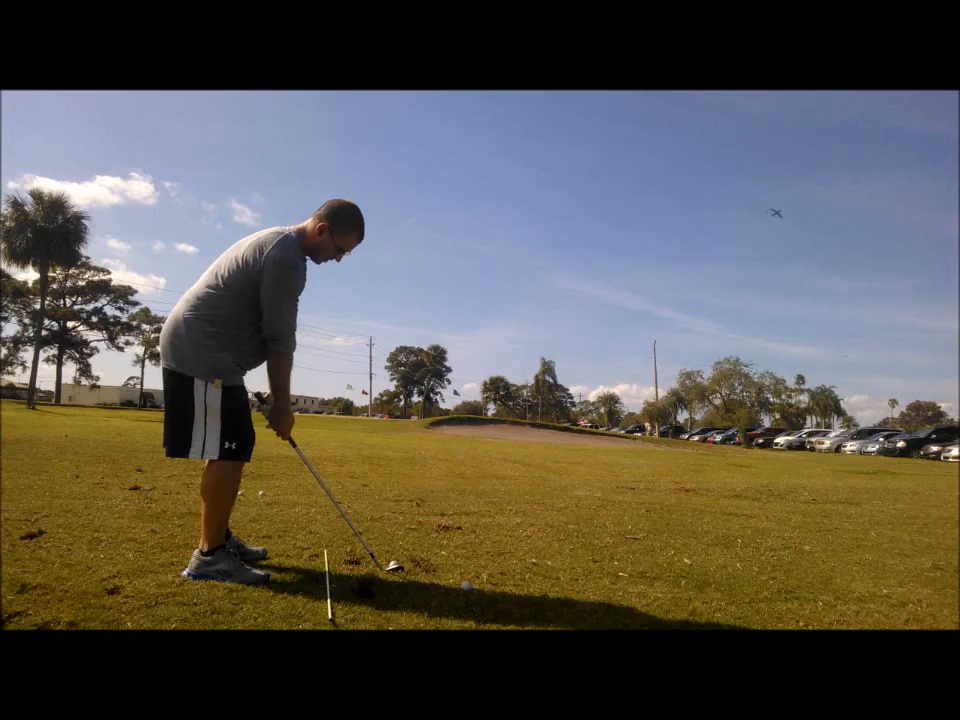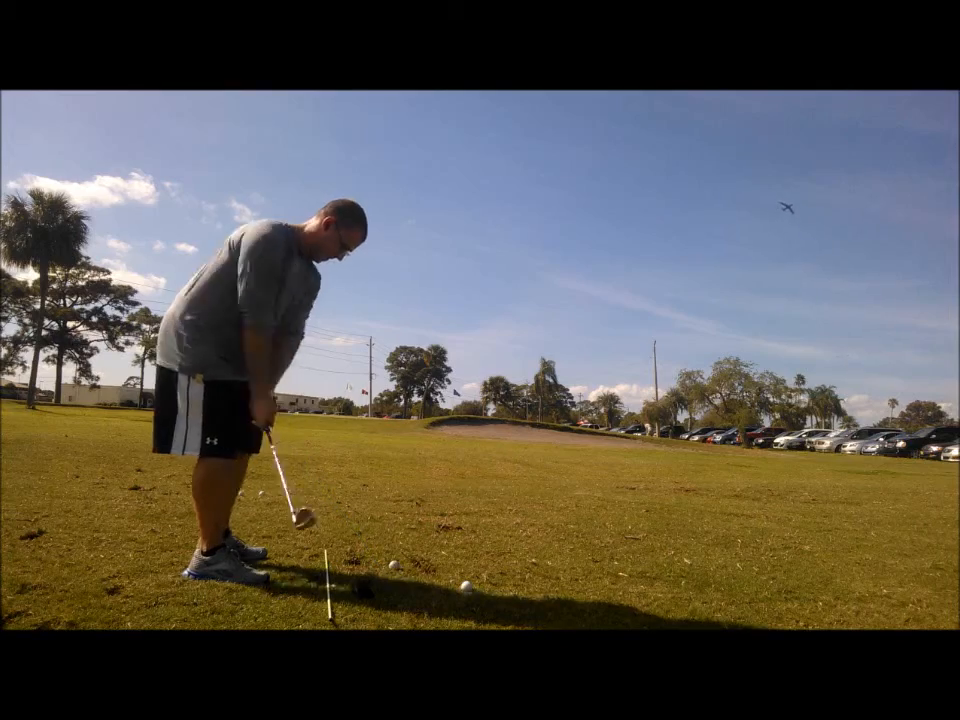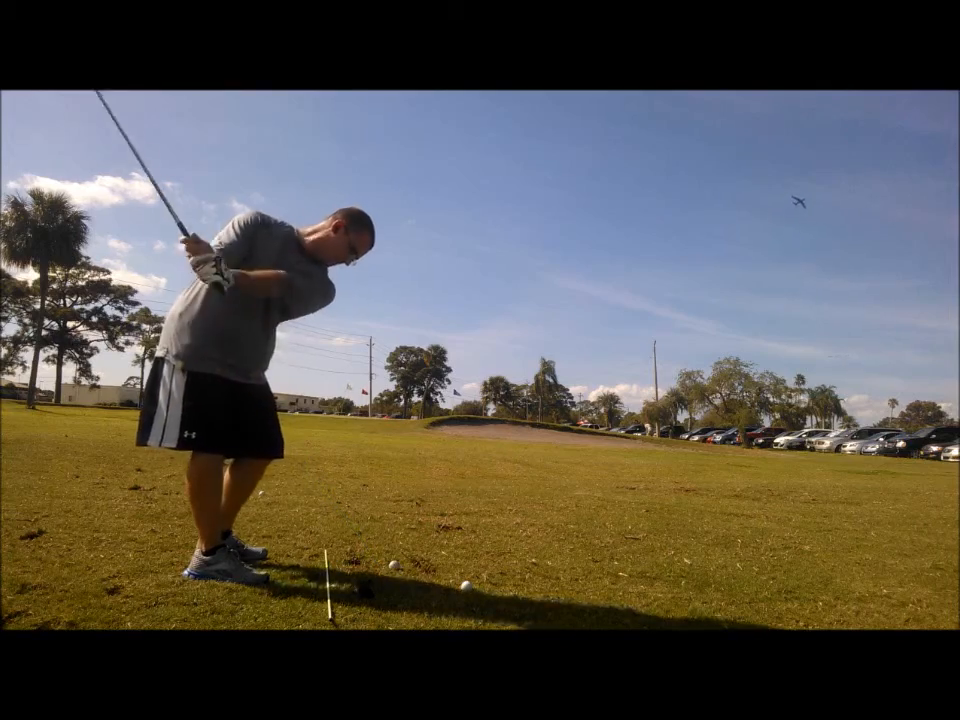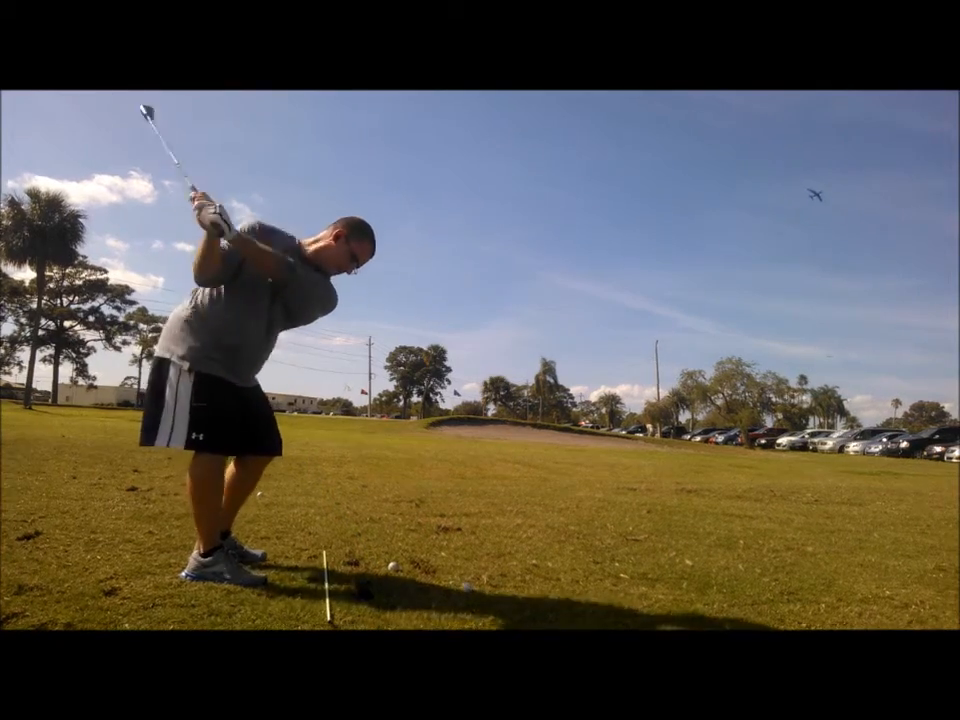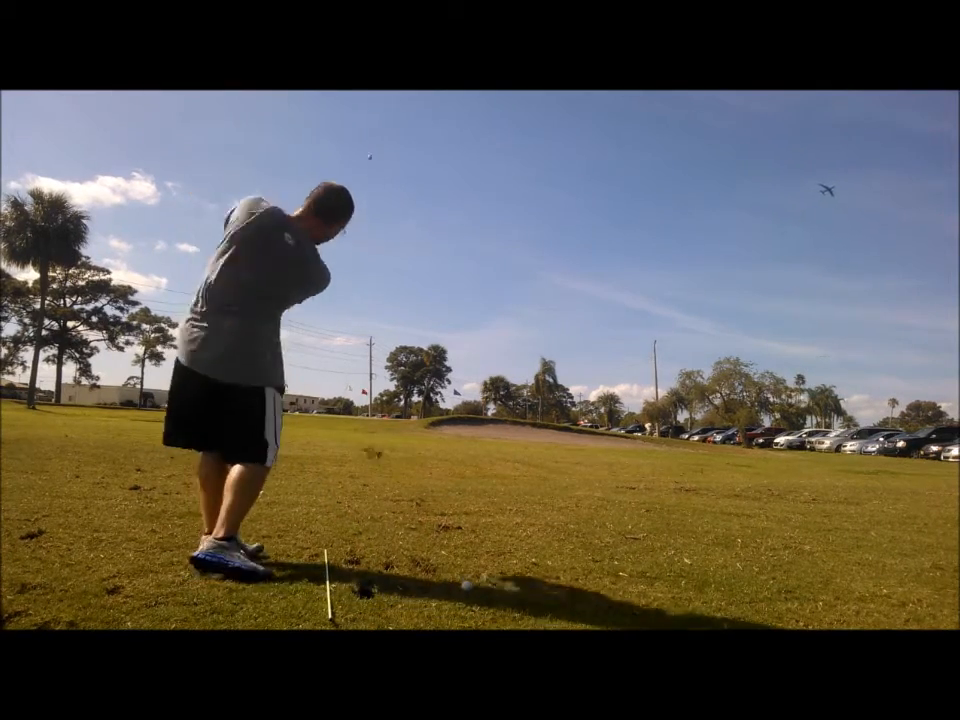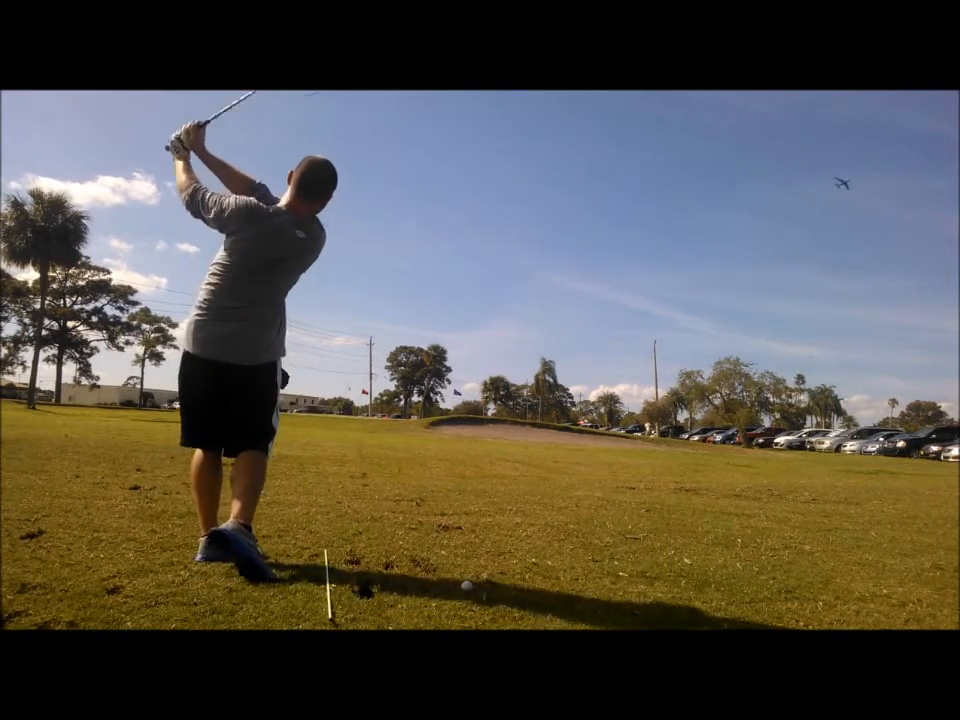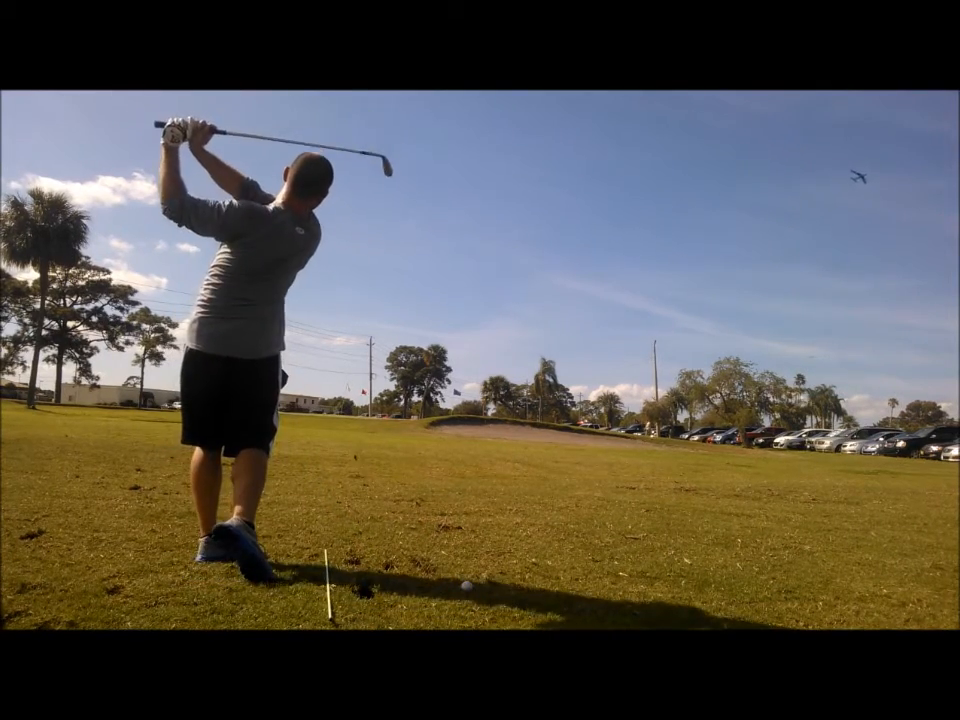
dt=0.4s
person 1, frame 1
left shoulder: (282, 248)
right shoulder: (284, 256)
left elbow: (278, 334)
right elbow: (280, 340)
left wrist: (276, 396)
right wrist: (282, 404)
left hip: (214, 354)
right hip: (199, 351)
left knee: (234, 450)
right knee: (227, 452)
left ankle: (220, 538)
right ankle: (208, 555)
person 1, frame 2
left shoulder: (310, 280)
right shoulder: (269, 239)
left elbow: (290, 335)
right elbow: (253, 319)
left wrist: (267, 390)
right wrist: (259, 394)
left hip: (234, 362)
right hip: (193, 351)
left knee: (240, 448)
right knee: (215, 450)
left ankle: (220, 537)
right ankle: (208, 555)
person 1, frame 3
left shoulder: (320, 286)
right shoulder: (258, 225)
left elbow: (280, 283)
right elbow: (214, 262)
left wrist: (226, 275)
right wrist: (207, 257)
left hip: (245, 369)
right hip: (193, 350)
left knee: (259, 452)
right knee: (209, 449)
left ankle: (222, 537)
right ankle: (209, 554)
person 1, frame 4
left shoulder: (321, 297)
right shoulder: (260, 235)
left elbow: (278, 269)
right elbow: (205, 275)
left wrist: (226, 228)
right wrist: (212, 230)
left hip: (236, 369)
right hip: (190, 352)
left knee: (257, 452)
right knee: (210, 447)
left ankle: (218, 538)
right ankle: (207, 557)
person 1, frame 5
left shoulder: (254, 210)
right shoulder: (316, 273)
left hip: (195, 349)
right hip: (250, 365)
left knee: (212, 448)
right knee: (253, 457)
left ankle: (213, 535)
right ankle: (221, 541)
person 1, frame 6
left shoulder: (251, 217)
right shoulder: (314, 238)
left elbow: (193, 197)
right elbow: (257, 192)
left wrist: (183, 155)
right wrist: (203, 152)
left hip: (204, 344)
right hip: (257, 354)
left knee: (207, 445)
right knee: (252, 446)
left ankle: (209, 537)
right ankle: (237, 525)
person 1, frame 7
left shoulder: (251, 220)
right shoulder: (309, 233)
left elbow: (175, 206)
right elbow: (247, 188)
left wrist: (172, 146)
right wrist: (199, 149)
left hip: (206, 344)
right hip: (257, 352)
left knee: (206, 444)
right knee: (252, 444)
left ankle: (210, 538)
right ankle: (241, 523)
